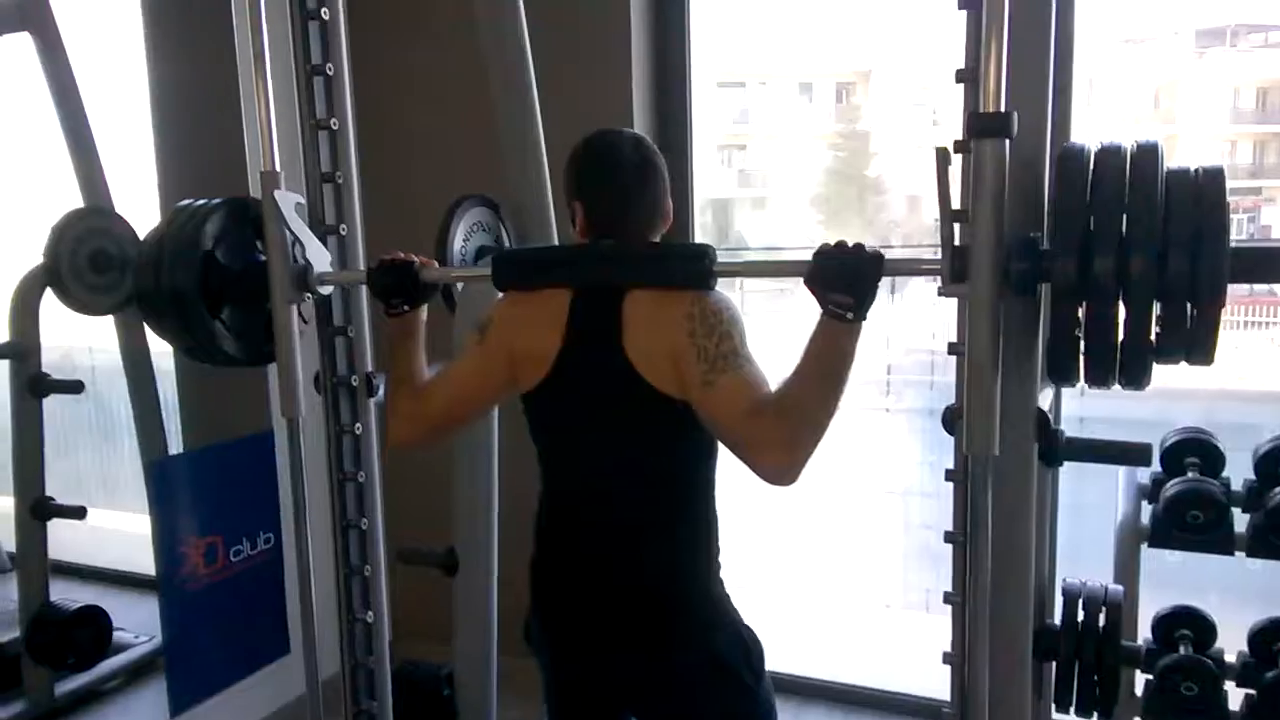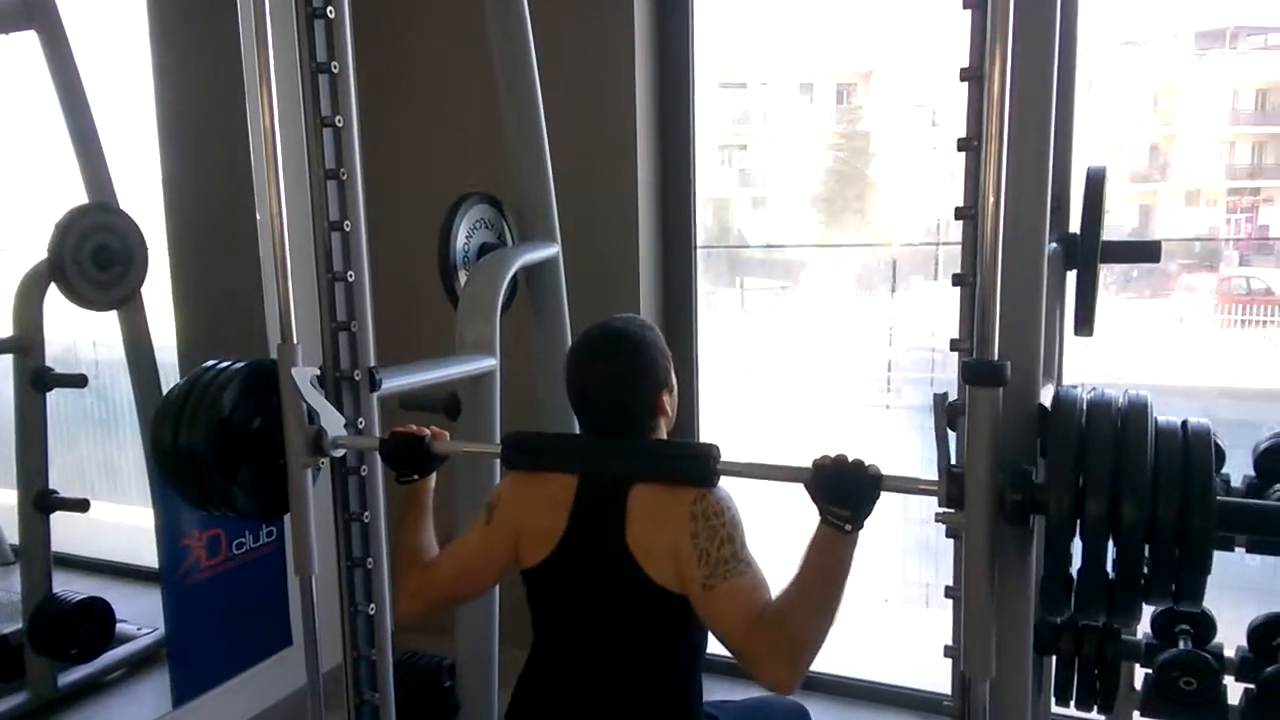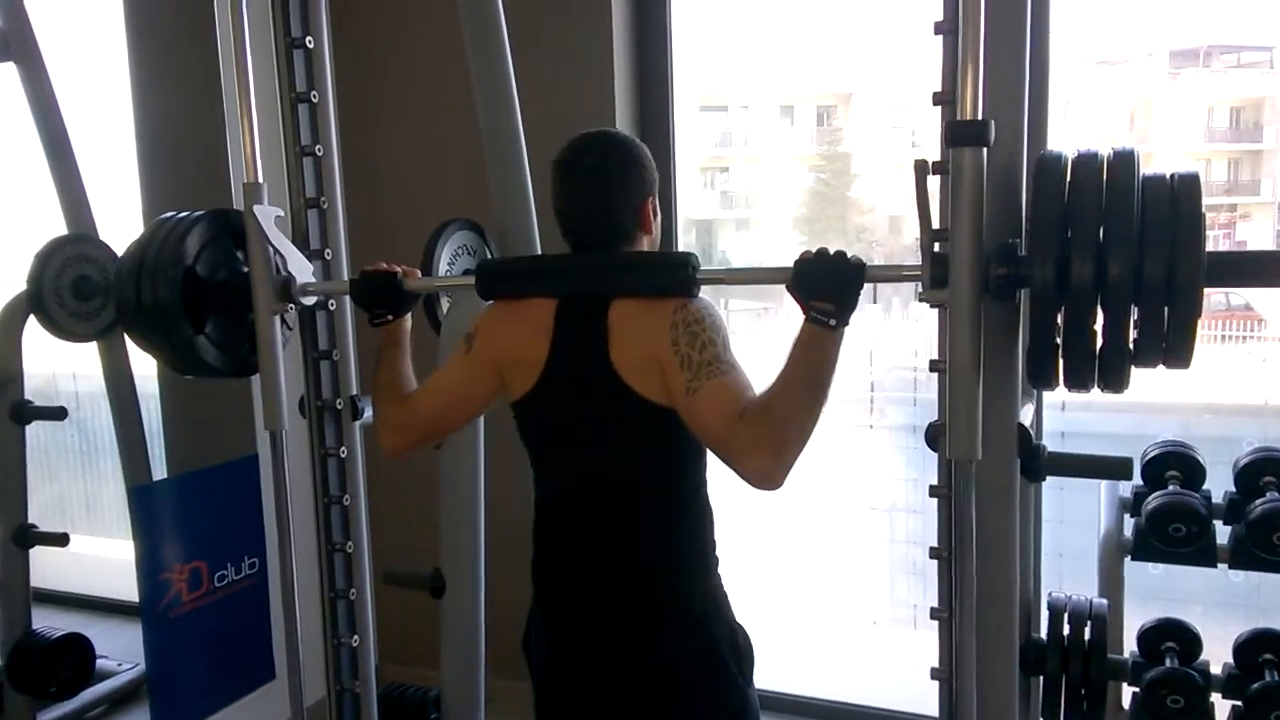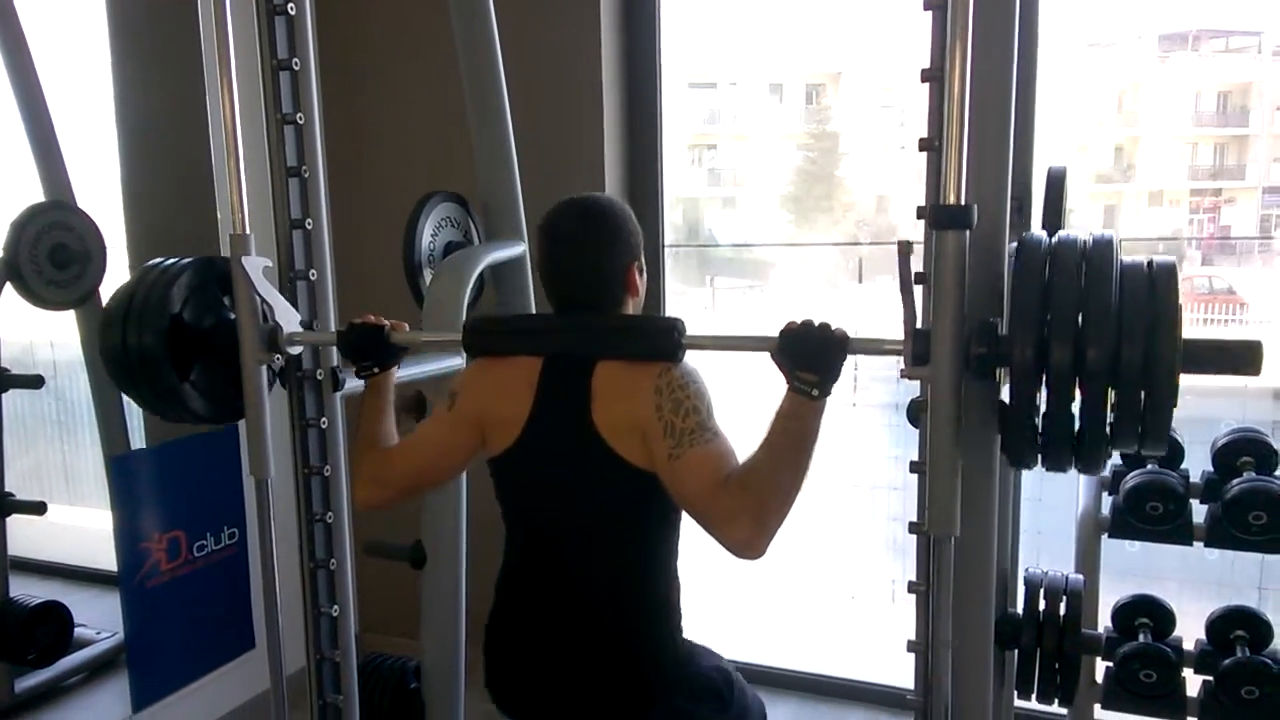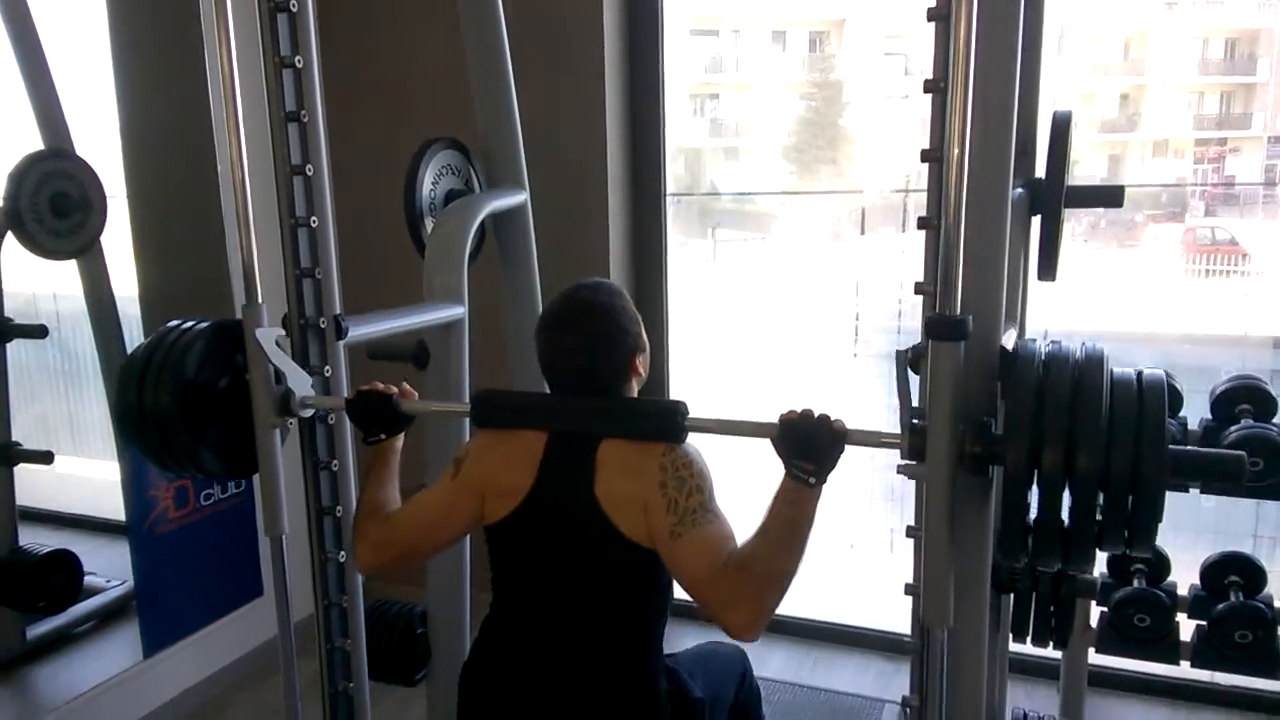
dt=1s
person 1, frame 1
left shoulder: (525, 312)
right shoulder: (687, 310)
left elbow: (409, 421)
right elbow: (778, 452)
left wrist: (407, 310)
right wrist: (841, 314)
left hip: (566, 611)
right hip: (678, 618)
person 1, frame 2
left shoulder: (529, 491)
right shoulder: (689, 506)
left elbow: (415, 596)
right elbow: (778, 663)
left wrist: (419, 480)
right wrist: (838, 524)
person 1, frame 3
left shoulder: (511, 322)
right shoulder: (671, 319)
left elbow: (398, 429)
right elbow: (763, 458)
left wrist: (393, 321)
right wrist: (823, 320)
left hip: (565, 614)
right hip: (674, 618)
person 1, frame 4
left shoulder: (494, 378)
right shoulder: (653, 383)
left elbow: (374, 484)
right elbow: (743, 524)
left wrist: (379, 372)
right wrist: (806, 389)
left hip: (518, 668)
person 1, frame 5
left shoulder: (496, 450)
right shoulder: (659, 462)
left elbow: (374, 549)
right elbow: (741, 610)
left wrist: (385, 440)
right wrist: (802, 478)
right knee: (727, 669)
